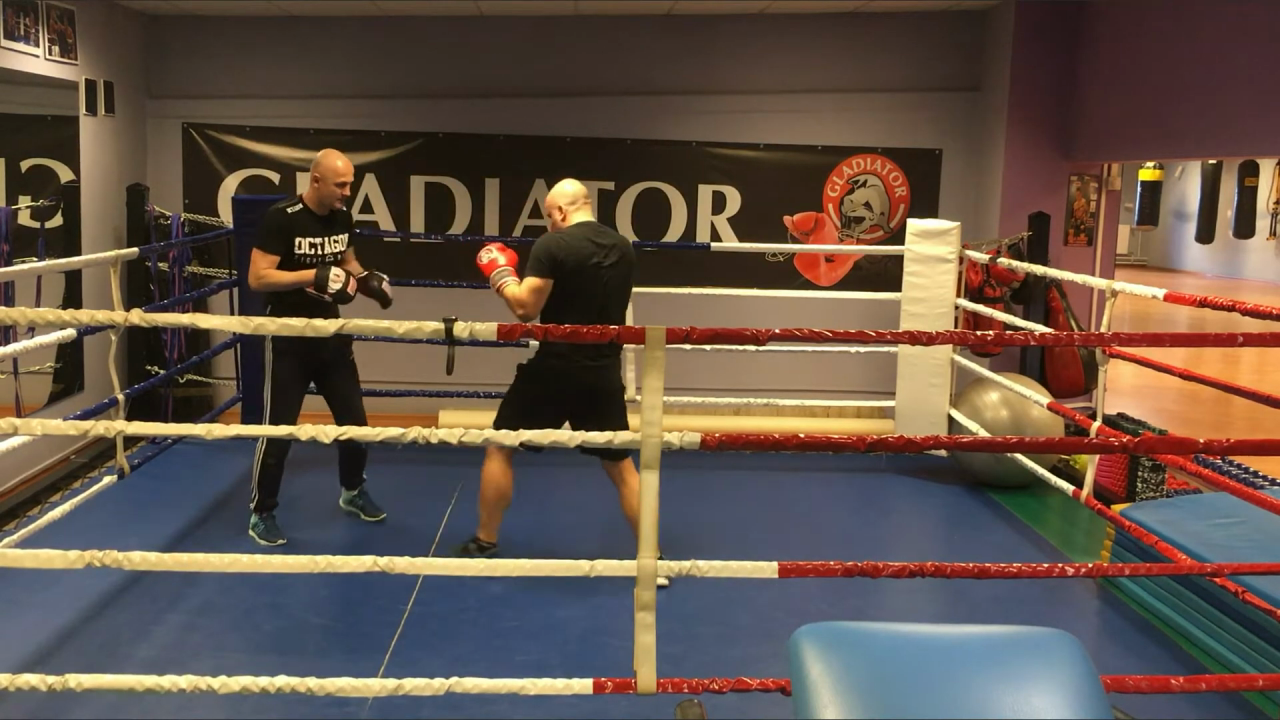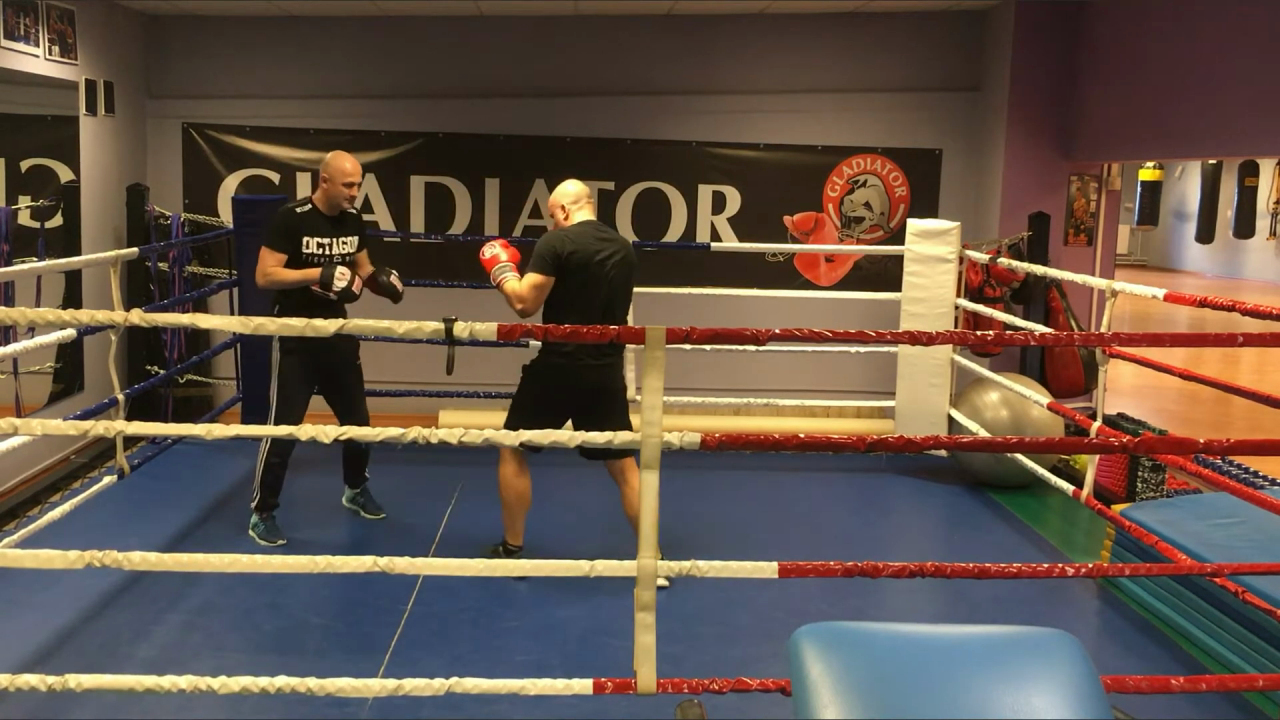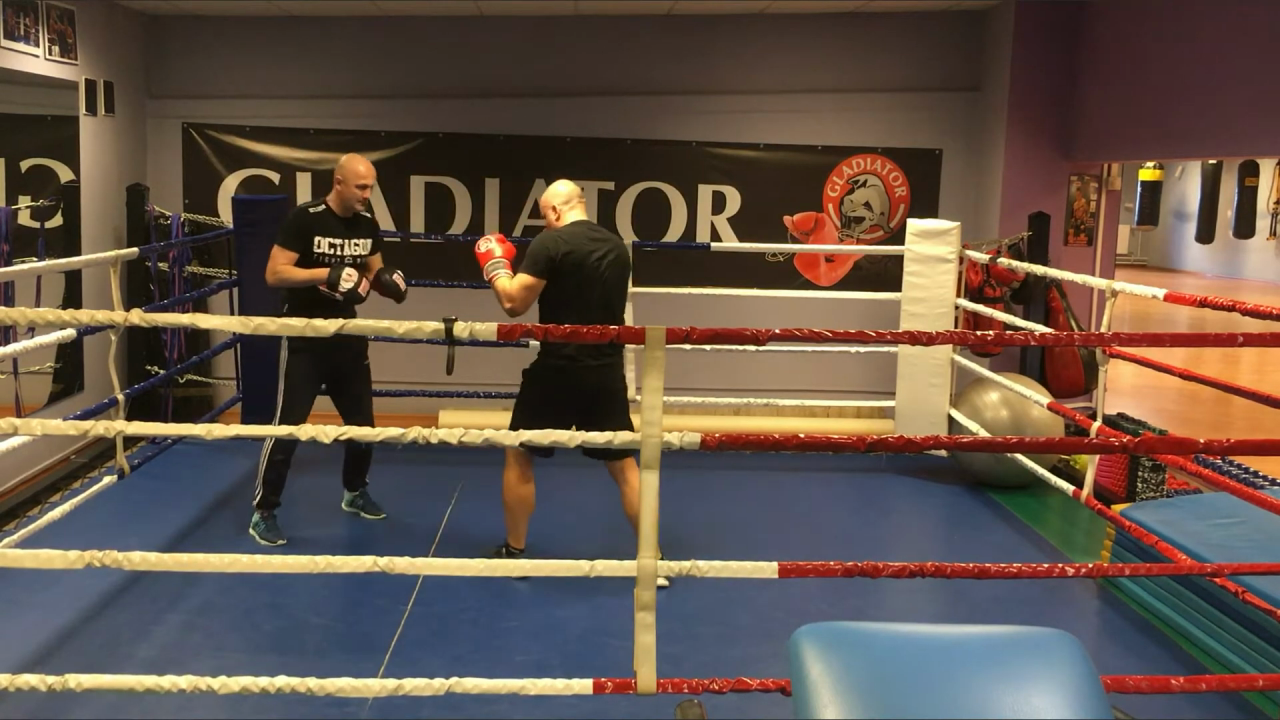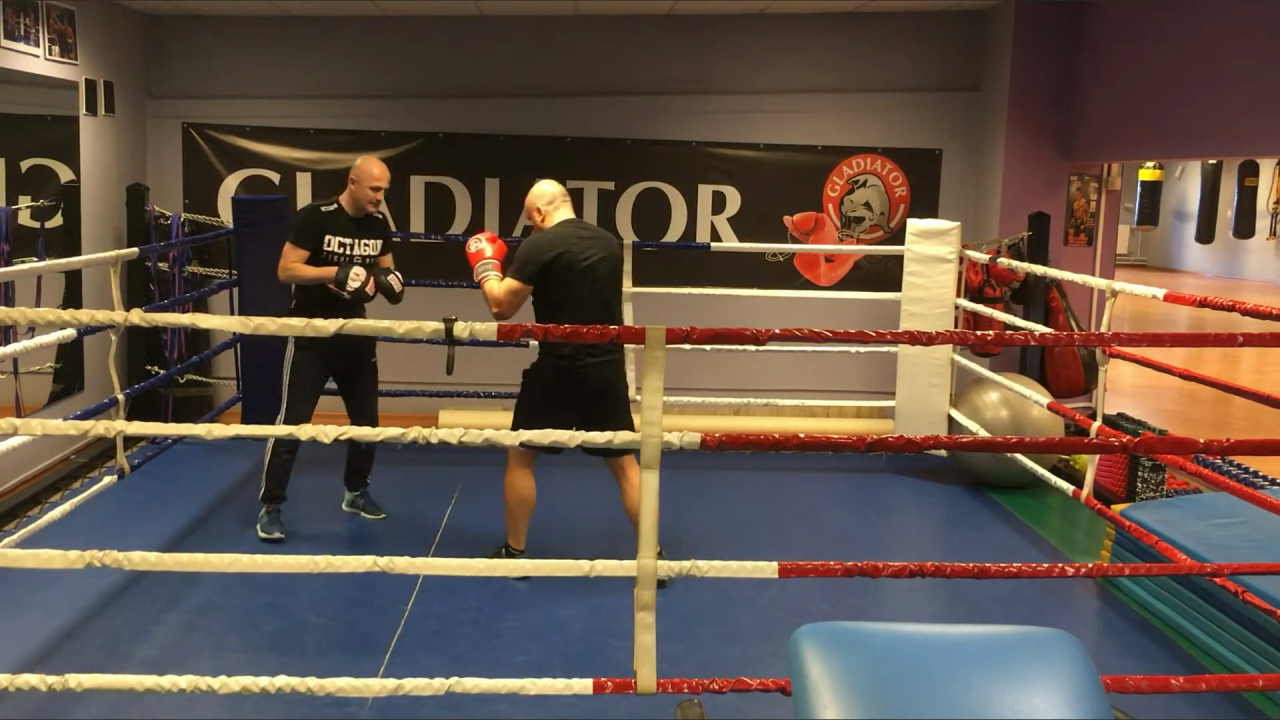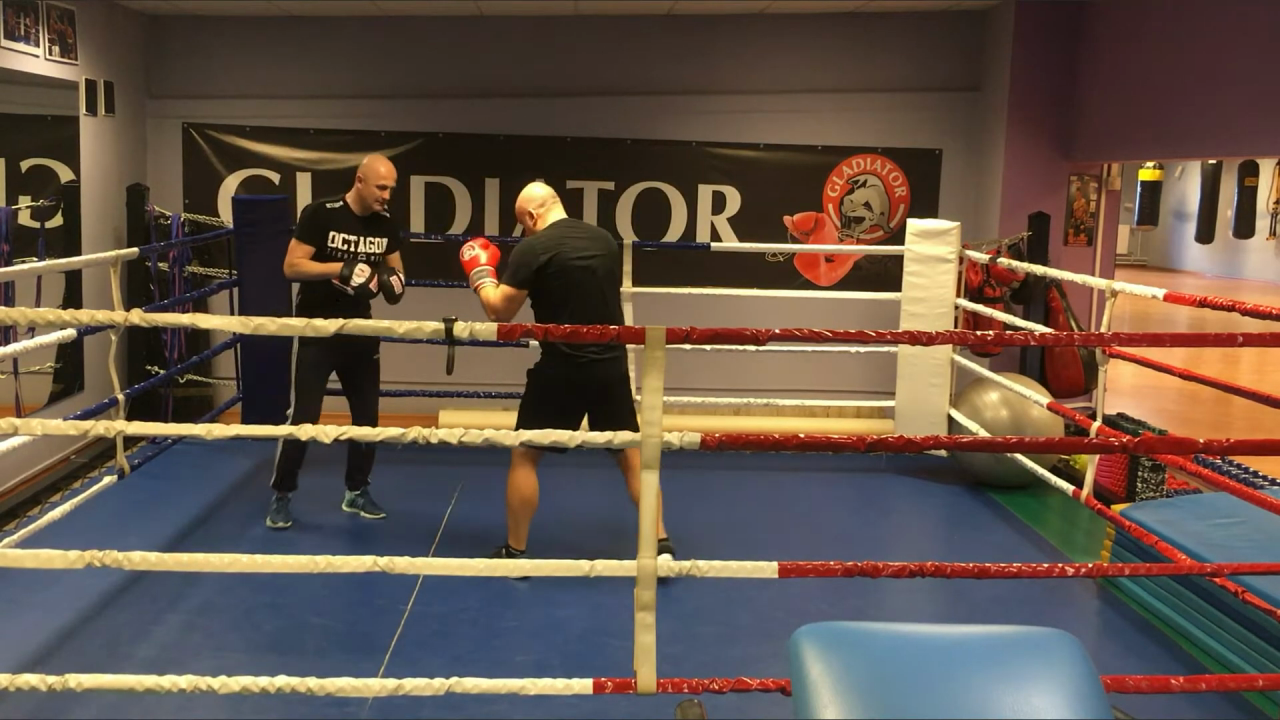
dt=0.1s
person 1, frame 1
left shoulder: (553, 244)
right shoulder: (624, 249)
left elbow: (525, 308)
left wrist: (499, 273)
left hip: (552, 370)
right hip: (603, 374)
left knee: (501, 449)
right knee: (621, 467)
left ankle: (484, 544)
person 1, frame 2
left shoulder: (557, 243)
right shoulder: (625, 249)
left elbow: (524, 303)
left wrist: (501, 269)
left hip: (558, 368)
right hip: (606, 373)
left knee: (513, 453)
right knee: (623, 467)
left ankle: (512, 550)
person 1, frame 3
left shoulder: (550, 244)
right shoulder: (618, 247)
left elbow: (514, 303)
left wrist: (495, 265)
left hip: (556, 371)
right hip: (606, 373)
left knee: (519, 459)
right knee: (624, 466)
left ankle: (514, 552)
person 1, frame 4
left shoulder: (540, 246)
right shoulder: (610, 243)
left elbow: (501, 307)
left wrist: (485, 266)
left hip: (558, 370)
right hip: (608, 369)
left knee: (521, 458)
right knee: (625, 463)
left ankle: (514, 553)
right ankle: (651, 555)
person 1, frame 5
left shoulder: (531, 249)
right shoulder: (604, 239)
left elbow: (500, 311)
left wrist: (480, 273)
left hip: (561, 370)
right hip: (612, 366)
left knee: (524, 458)
right knee: (631, 457)
left ankle: (514, 553)
right ankle: (661, 545)
person 2, frame 1
left shoulder: (342, 217)
right shoulder: (282, 219)
right elbow: (257, 278)
left wrist: (367, 281)
right wrist: (312, 276)
left hip: (330, 333)
right hip: (288, 339)
left knee: (354, 419)
right knee: (279, 428)
left ankle: (353, 491)
right ankle: (262, 513)
person 2, frame 2
left shoulder: (353, 220)
right shoulder: (291, 218)
left elbow: (360, 266)
right elbow: (264, 275)
left wrist: (378, 279)
right wrist: (318, 274)
left hip: (338, 334)
right hip: (296, 339)
left knee: (357, 421)
right knee: (283, 428)
left ankle: (355, 490)
right ankle: (262, 514)
person 2, frame 3
left shoulder: (367, 223)
right shoulder: (304, 219)
left elbow: (373, 270)
right elbow: (275, 274)
left wrist: (387, 280)
right wrist: (326, 274)
left hip: (347, 336)
right hip: (304, 338)
left knee: (361, 421)
right knee: (288, 426)
left ankle: (355, 492)
right ankle: (264, 513)
person 2, frame 4
left shoulder: (378, 223)
right shoulder: (315, 217)
left elbow: (383, 269)
right elbow: (286, 270)
left wrist: (388, 281)
right wrist: (336, 273)
left hip: (354, 334)
right hip: (311, 335)
left knee: (366, 421)
right knee: (292, 421)
left ankle: (356, 492)
right ankle: (270, 506)
person 2, frame 5
left shoulder: (386, 224)
right shoulder: (321, 214)
left elbow: (395, 269)
right elbow: (291, 266)
left wrist: (393, 280)
right wrist: (340, 269)
left hip: (360, 329)
left knee: (366, 416)
right knee: (303, 415)
left ankle: (357, 490)
right ankle: (281, 495)
